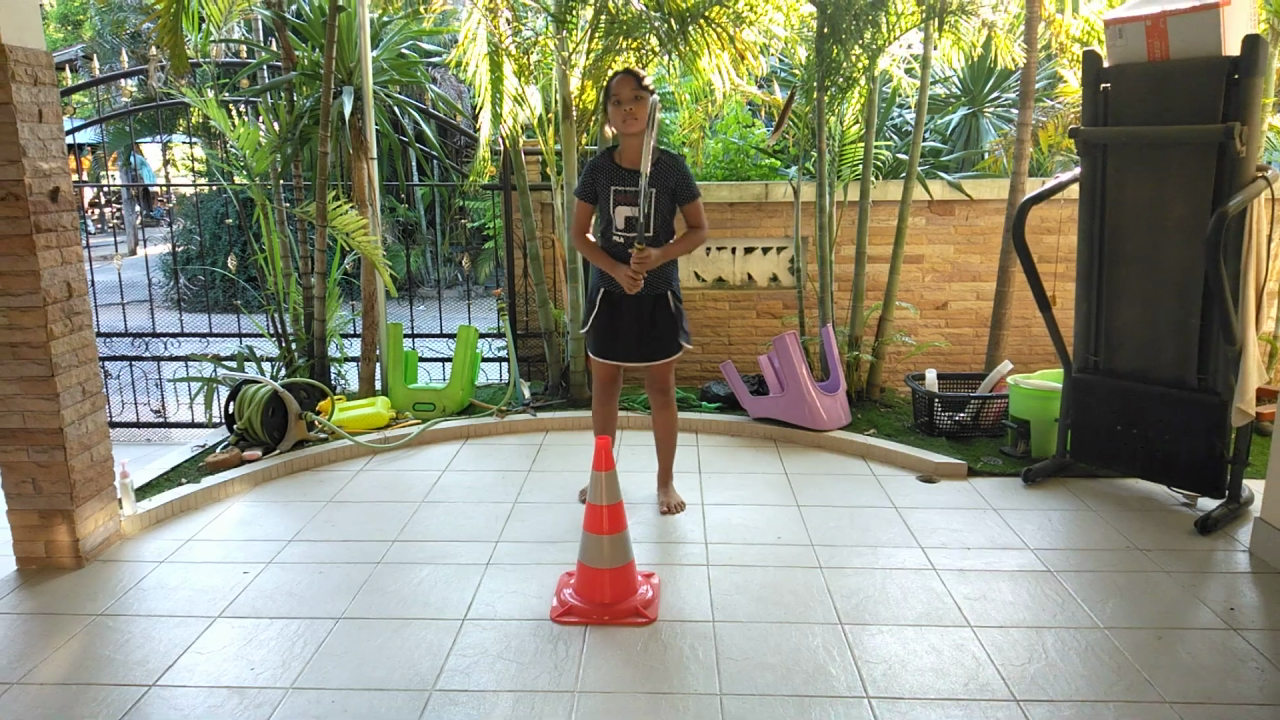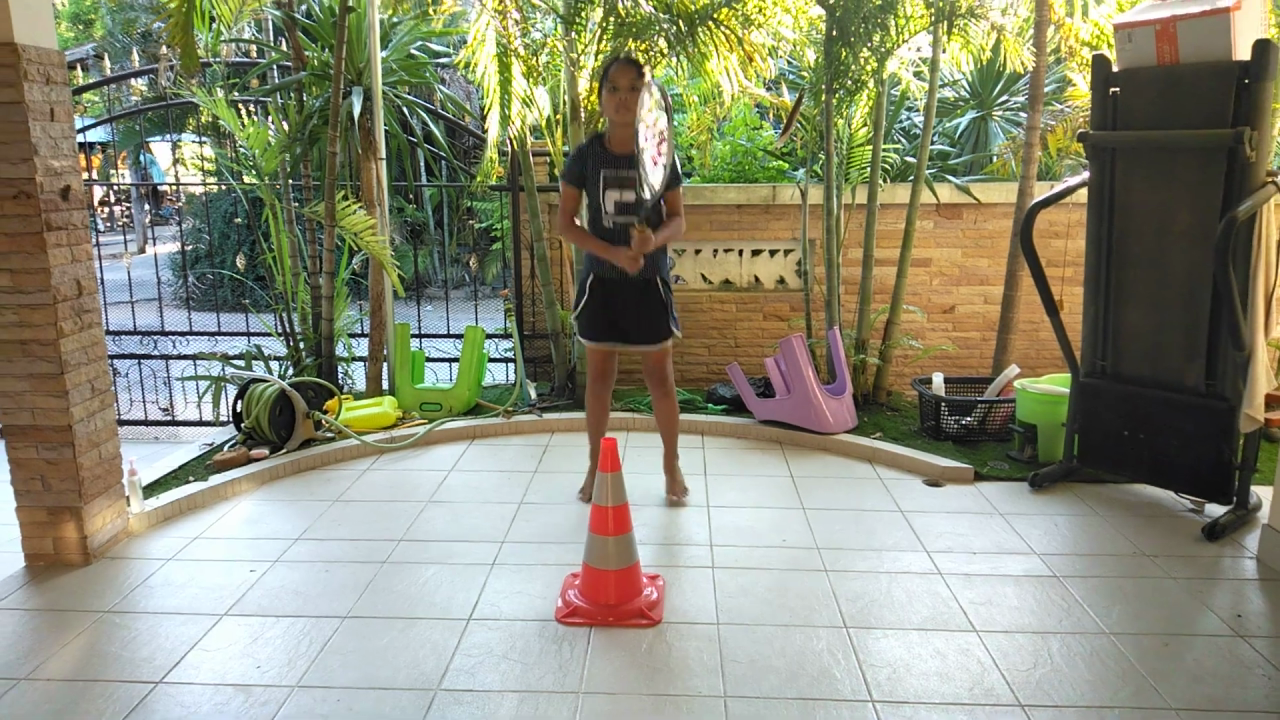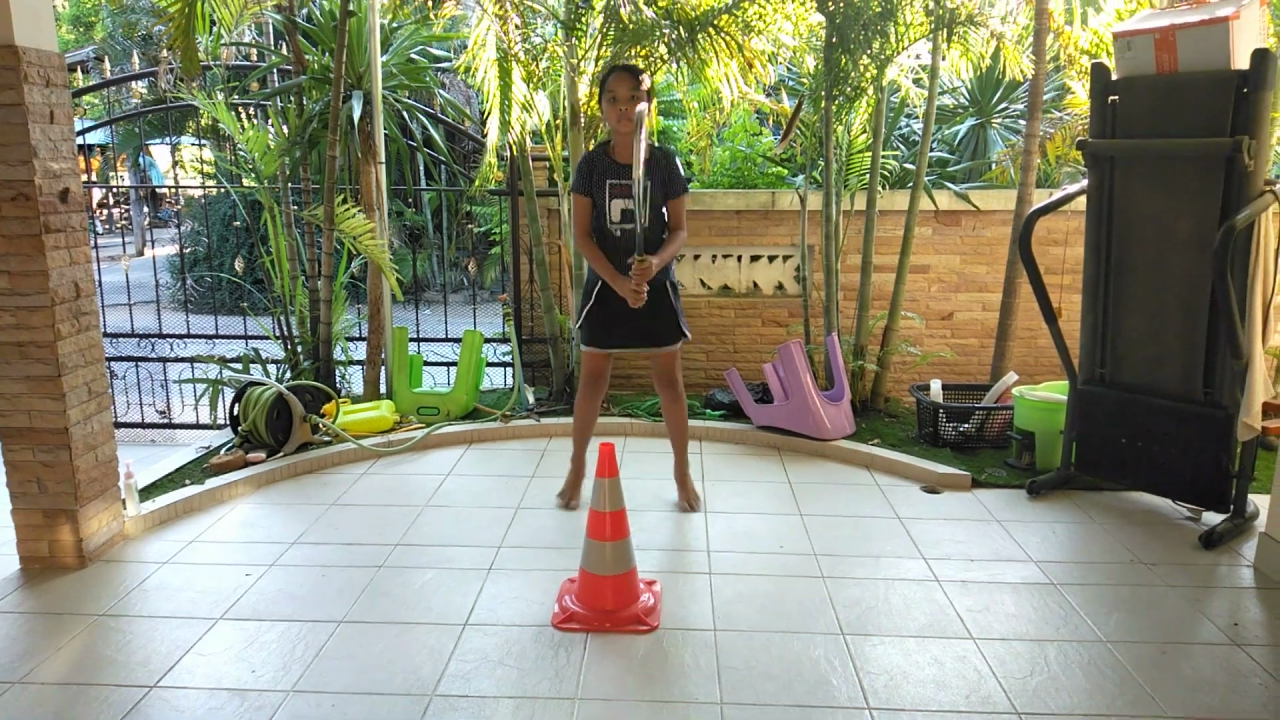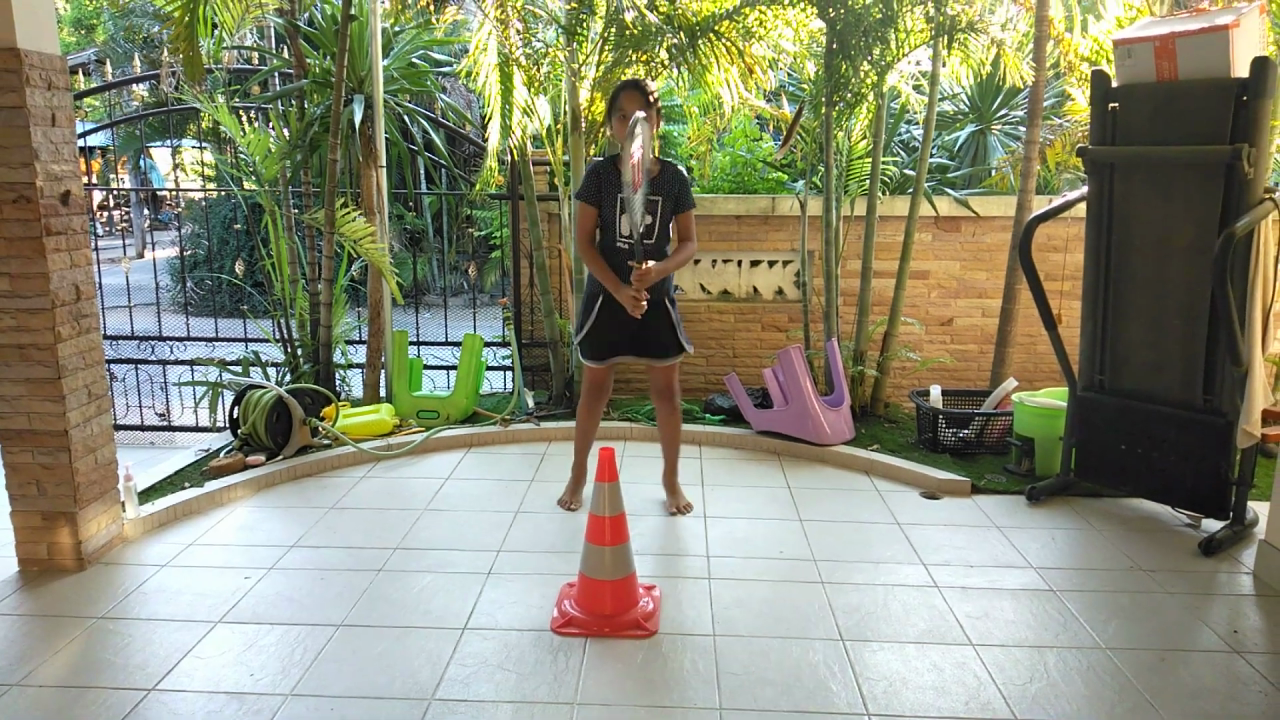
dt=0.5s
person 1, frame 1
left shoulder: (672, 167)
right shoulder: (597, 168)
left elbow: (699, 230)
right elbow: (579, 234)
left wrist: (658, 255)
right wrist: (615, 270)
left hip: (658, 294)
right hip: (610, 294)
left knee: (661, 389)
right knee: (605, 387)
left ankle: (666, 480)
person 1, frame 2
right shoulder: (586, 155)
left elbow: (678, 219)
right elbow: (566, 222)
left wrist: (656, 238)
right wrist: (611, 251)
left hip: (650, 281)
right hip: (601, 280)
left knee: (659, 376)
right knee: (599, 374)
left ankle: (671, 463)
right ankle: (596, 463)
person 1, frame 3
left shoulder: (665, 162)
right shoulder: (591, 163)
left elbow: (680, 229)
right elbow: (581, 233)
left wrist: (657, 262)
right wrist: (618, 281)
left hip: (656, 288)
right hip: (605, 286)
left knee: (670, 382)
right knee: (592, 380)
left ankle: (682, 472)
right ankle: (577, 468)
person 1, frame 4
left shoulder: (674, 178)
right shoulder: (599, 174)
left elbow: (688, 242)
right elbow: (584, 241)
left wrist: (659, 270)
right wrist: (619, 290)
left hip: (657, 298)
right hip: (605, 297)
left knee: (666, 392)
right knee: (594, 391)
left ankle: (671, 478)
right ankle: (578, 474)
